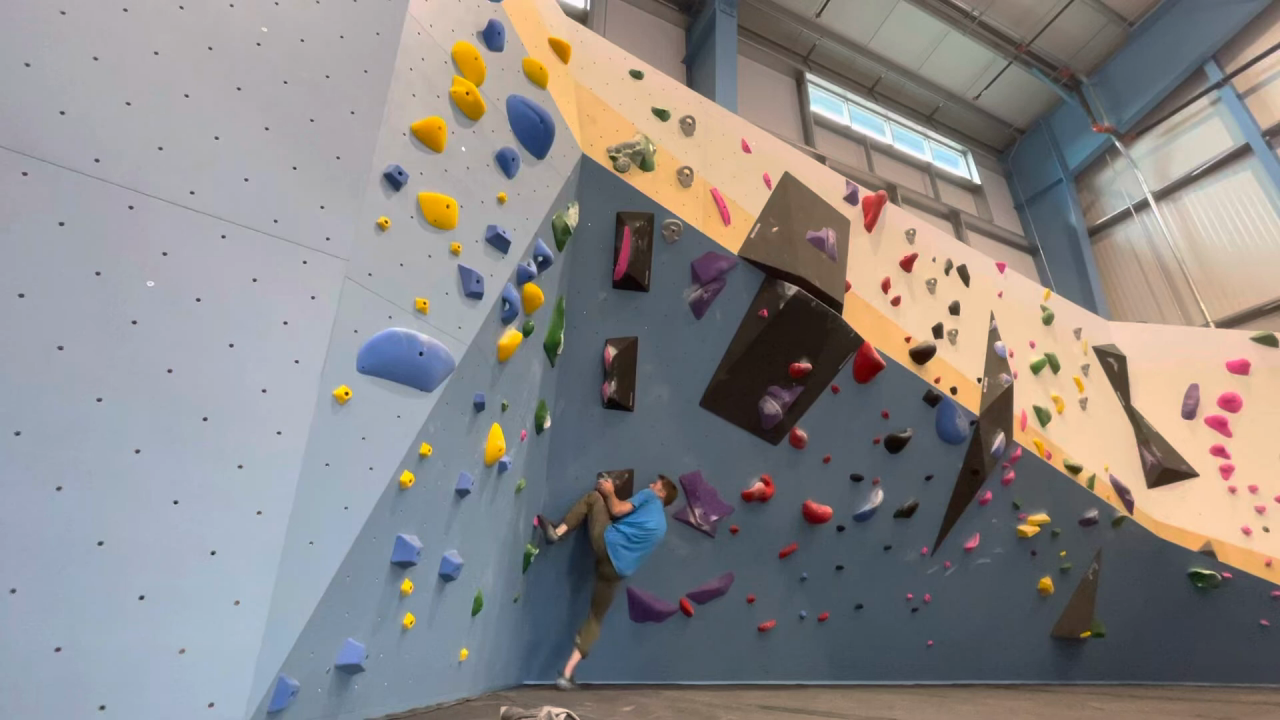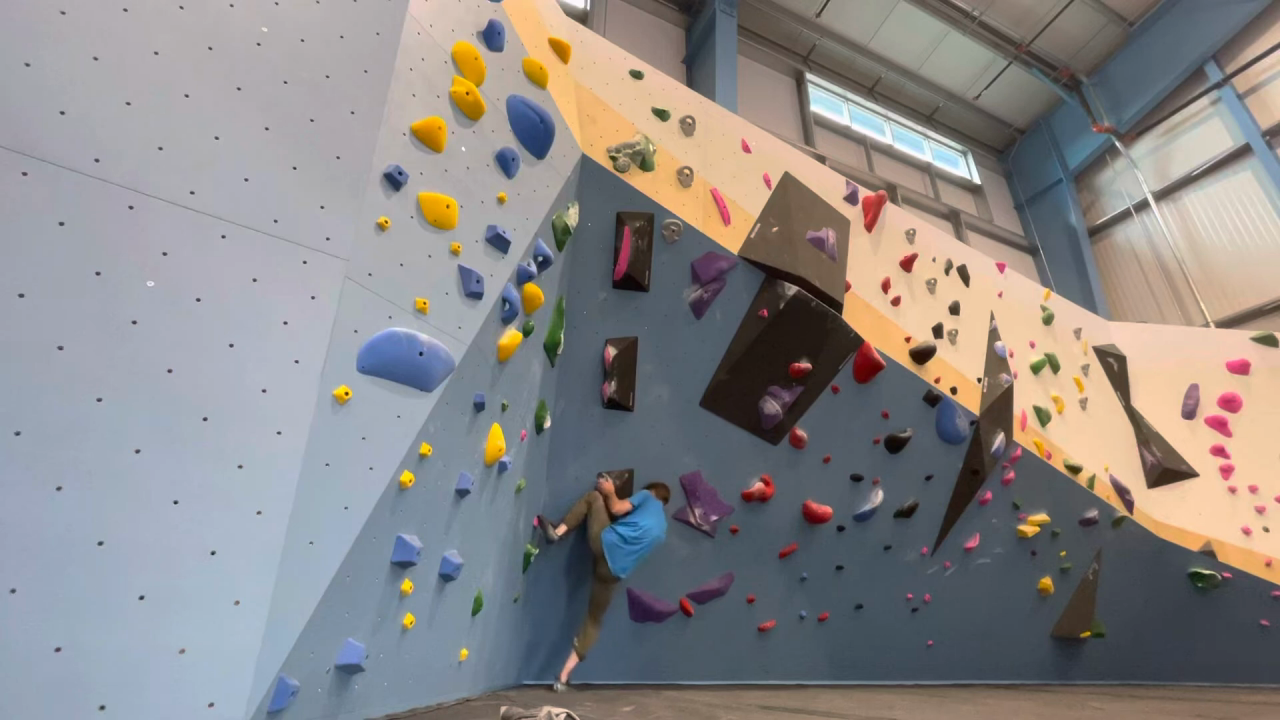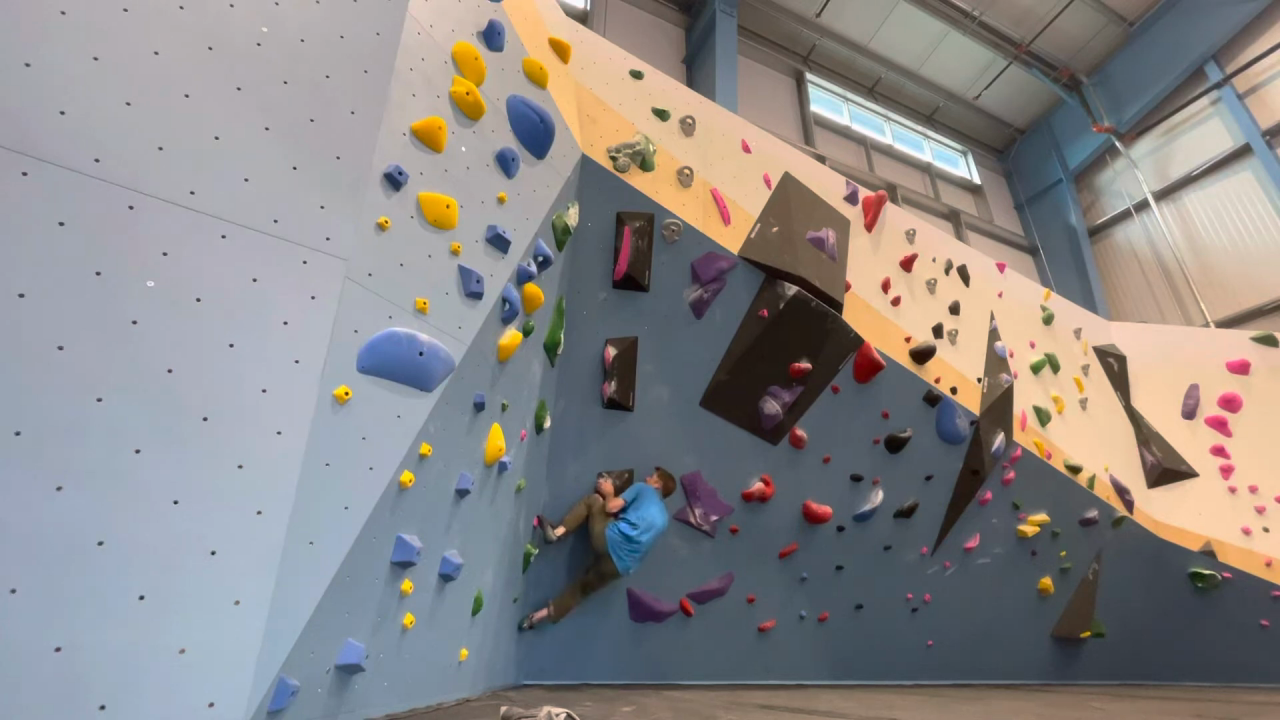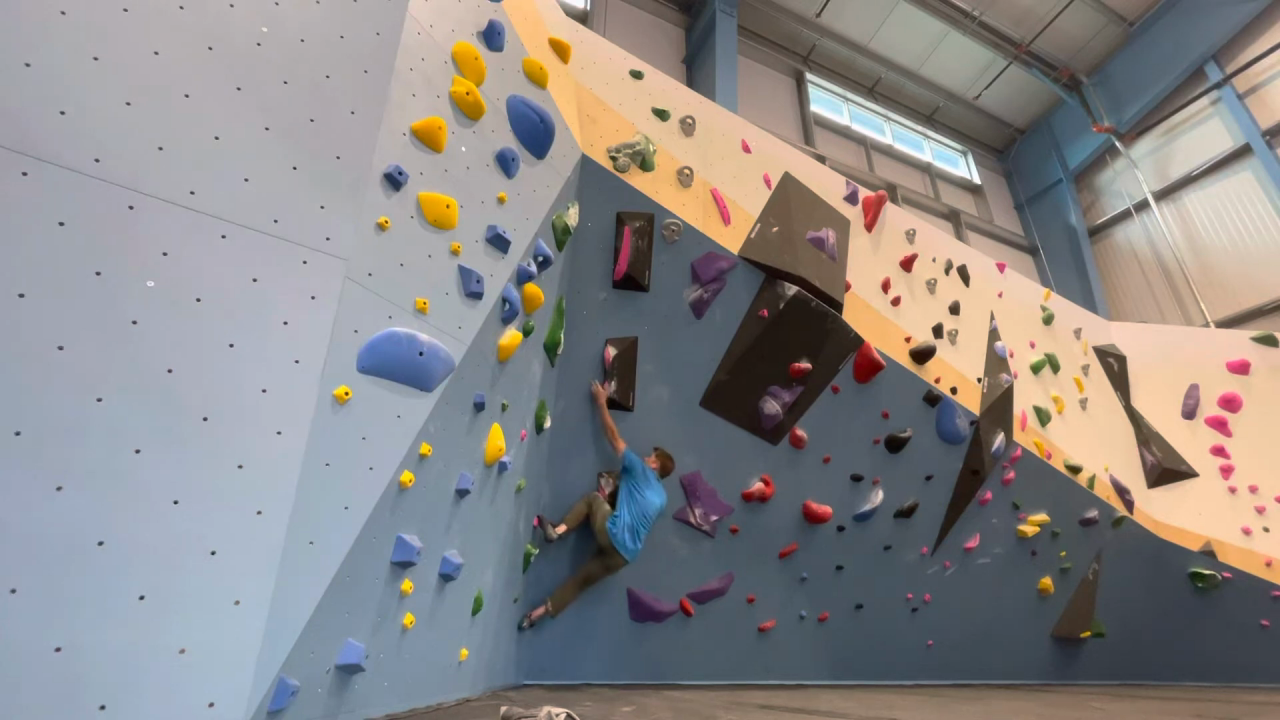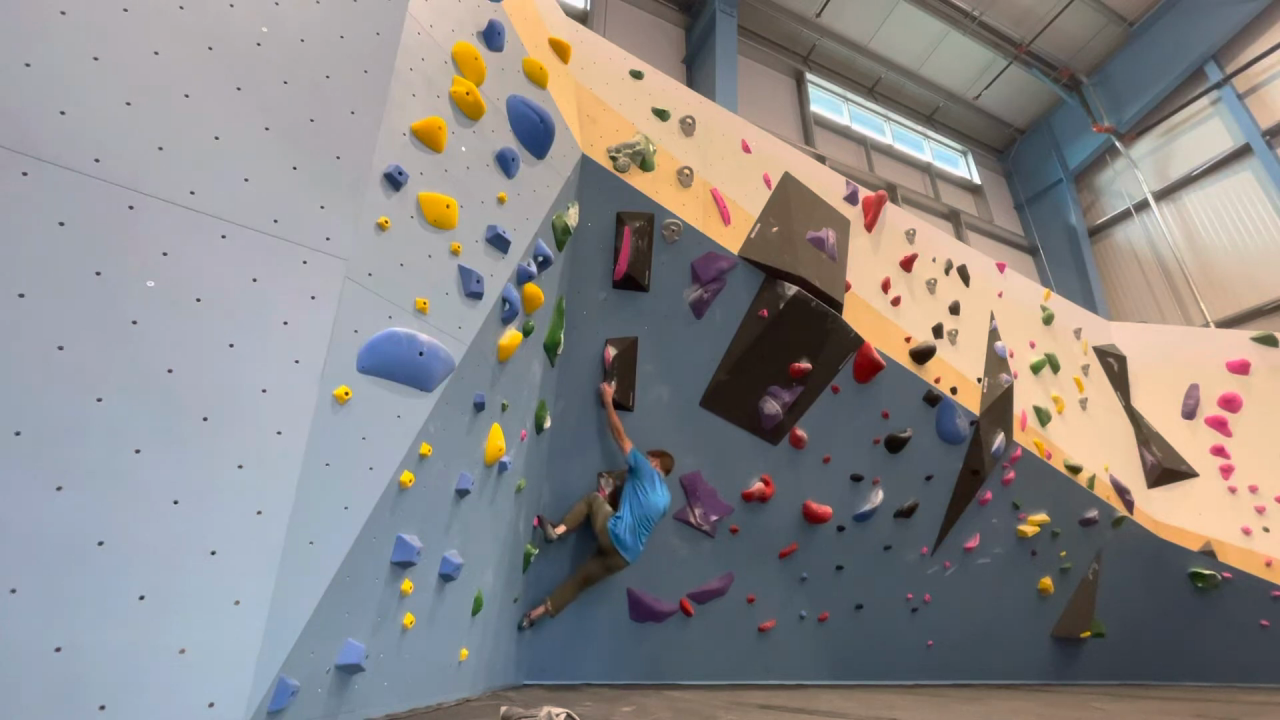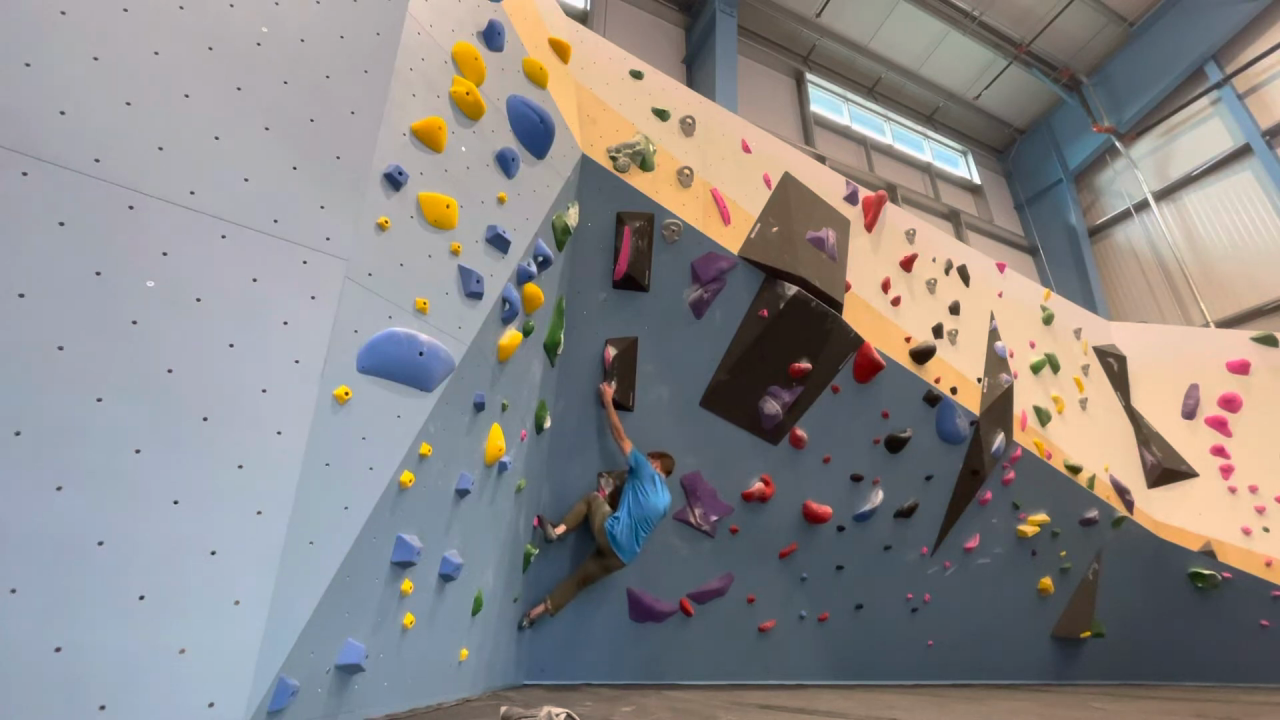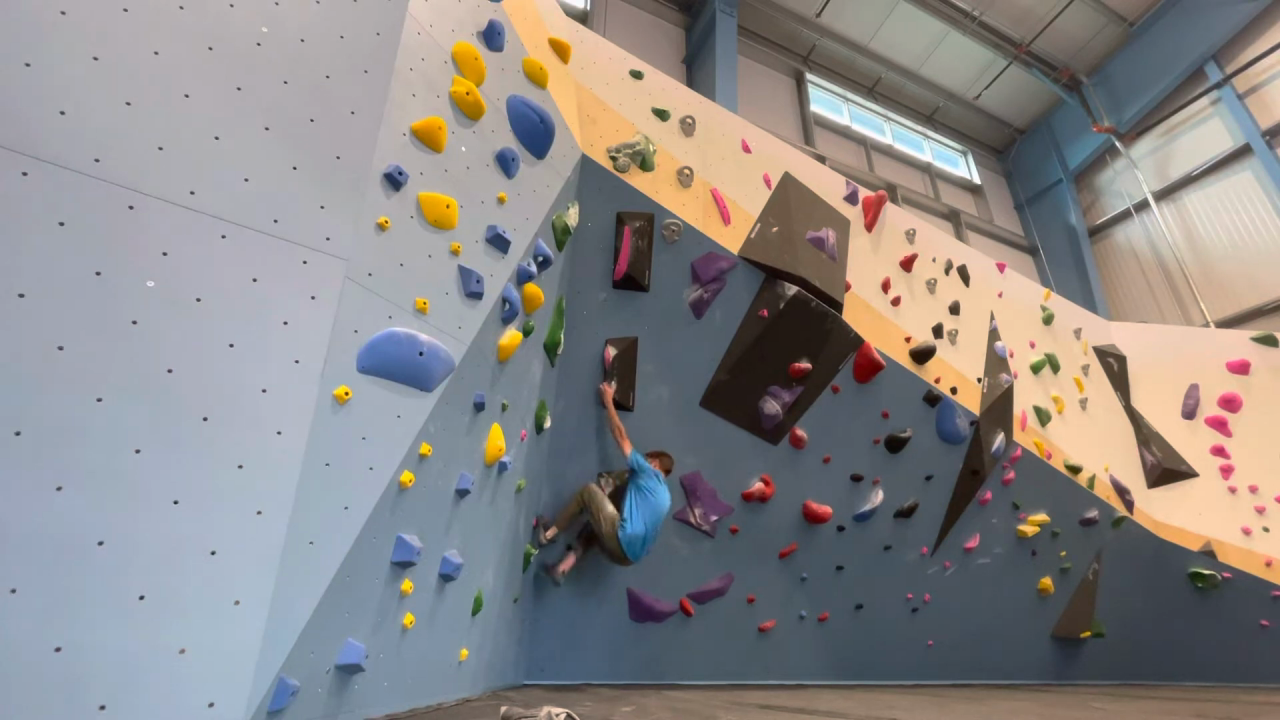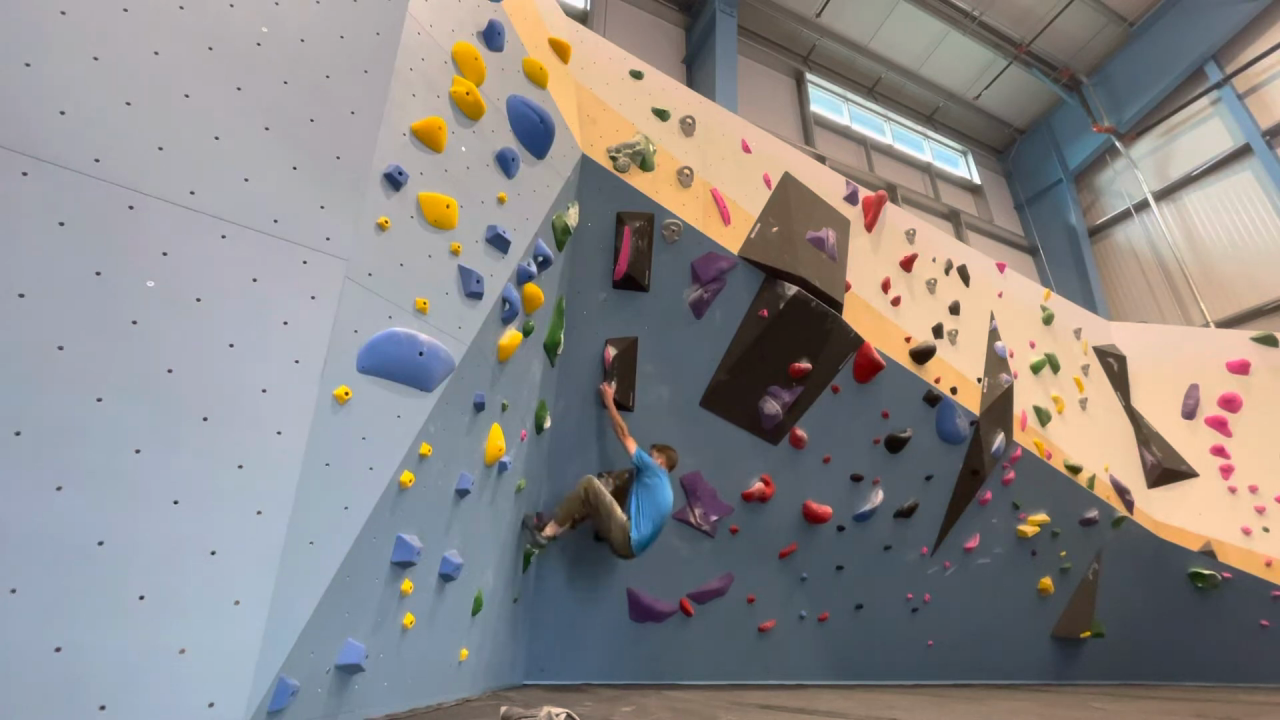
dt=0.5s
person 1, frame 1
left shoulder: (649, 496)
right shoulder: (661, 524)
left elbow: (617, 510)
left wrist: (609, 493)
left hip: (607, 541)
right hip: (617, 568)
left knee: (593, 497)
right knee: (595, 616)
left ankle: (557, 531)
right ankle: (567, 673)
person 1, frame 2
left shoulder: (648, 497)
right shoulder: (661, 528)
left elbow: (617, 508)
left wrist: (609, 492)
left hip: (606, 542)
right hip: (615, 570)
left knee: (594, 496)
right knee: (594, 620)
left ankle: (557, 531)
right ankle: (564, 676)
person 1, frame 3
left shoulder: (643, 489)
right shoulder: (663, 518)
left elbow: (611, 506)
left wrist: (607, 492)
left hip: (610, 540)
left knee: (593, 499)
right knee: (582, 587)
left ankle: (557, 531)
right ankle: (539, 616)
person 1, frame 4
left shoulder: (640, 470)
right shoulder: (661, 497)
left elbow: (614, 437)
left wrist: (601, 402)
right wrist: (611, 499)
left hip: (612, 535)
right hip: (625, 554)
left knee: (593, 498)
right knee: (581, 579)
left ankle: (557, 530)
right ankle: (541, 612)
person 1, frame 5
left shoulder: (644, 470)
right shoulder: (665, 497)
left elbow: (620, 435)
left wrist: (608, 401)
right wrist: (616, 492)
left hip: (614, 535)
right hip: (627, 554)
left knee: (593, 498)
right knee: (580, 579)
left ankle: (558, 530)
right ankle: (540, 610)
person 1, frame 6
left shoulder: (645, 471)
right shoulder: (666, 499)
left elbow: (620, 437)
left wrist: (608, 401)
left hip: (611, 536)
right hip: (625, 556)
left knee: (592, 498)
right knee: (580, 578)
left ankle: (557, 530)
right ankle: (539, 611)
person 1, frame 7
left shoulder: (648, 473)
right shoulder: (664, 495)
left elbow: (621, 438)
left wrist: (608, 401)
left hip: (621, 539)
right hip: (630, 554)
left knee: (590, 490)
right knee: (591, 530)
left ankle: (549, 533)
right ankle: (564, 567)
person 1, frame 8
left shoulder: (653, 469)
right shoulder: (664, 487)
left elbow: (624, 435)
left wrist: (608, 401)
left hip: (626, 540)
right hip: (630, 544)
left knee: (589, 483)
right knee: (591, 502)
left ankle: (547, 533)
right ankle: (553, 528)
